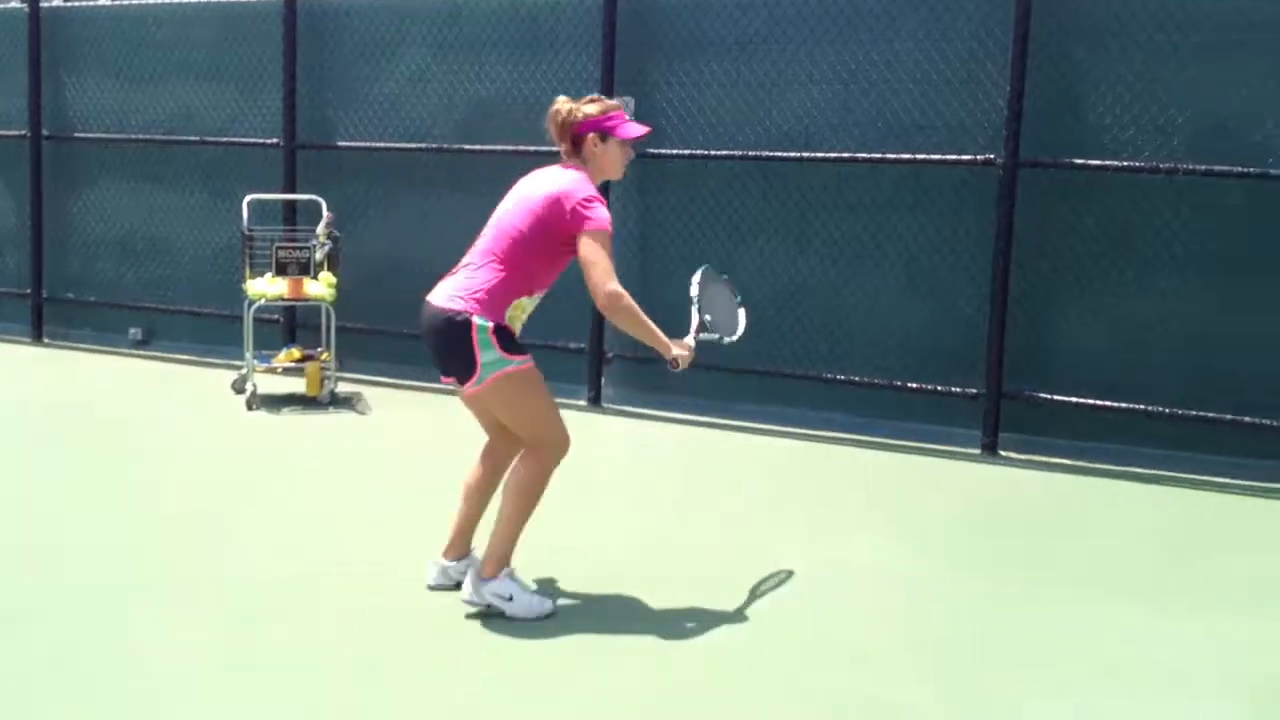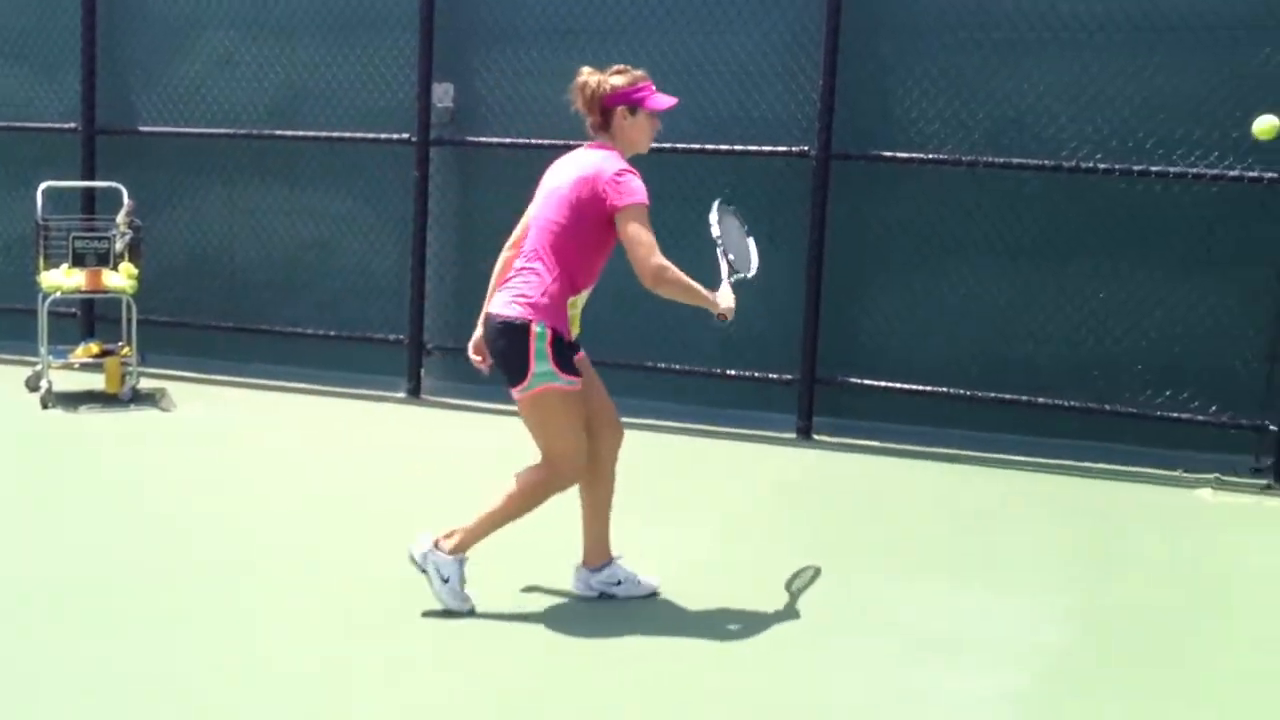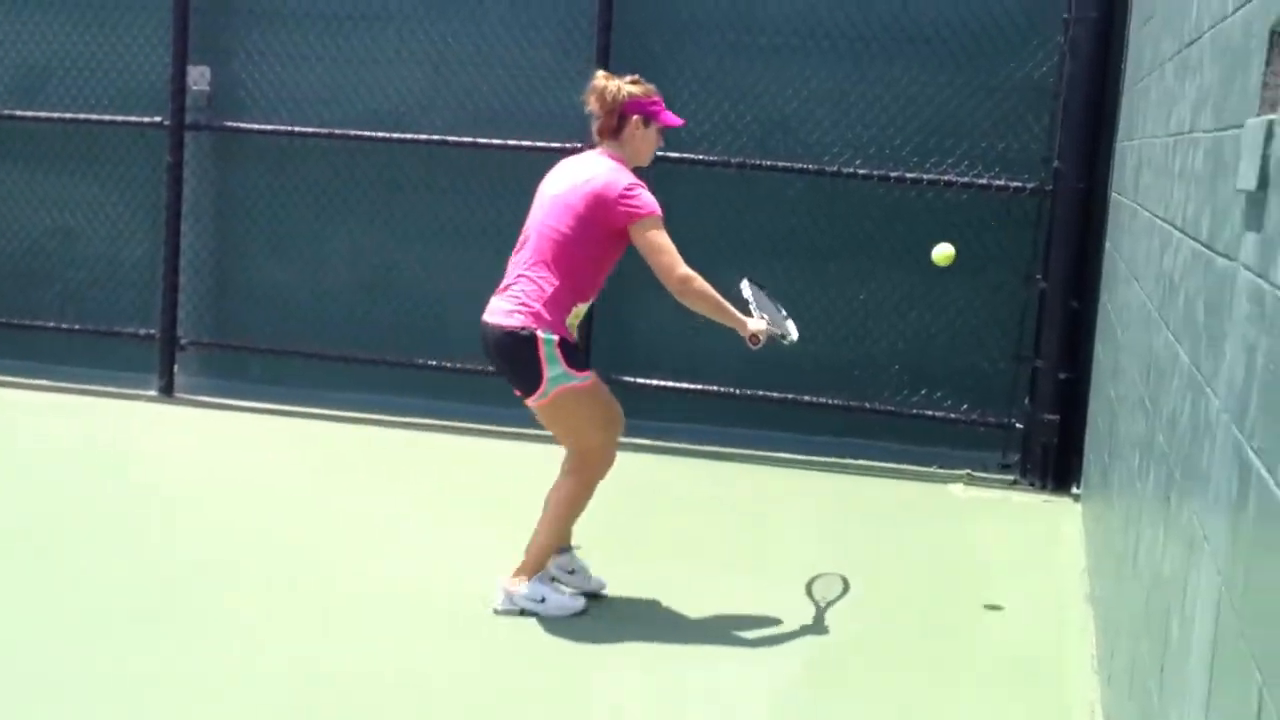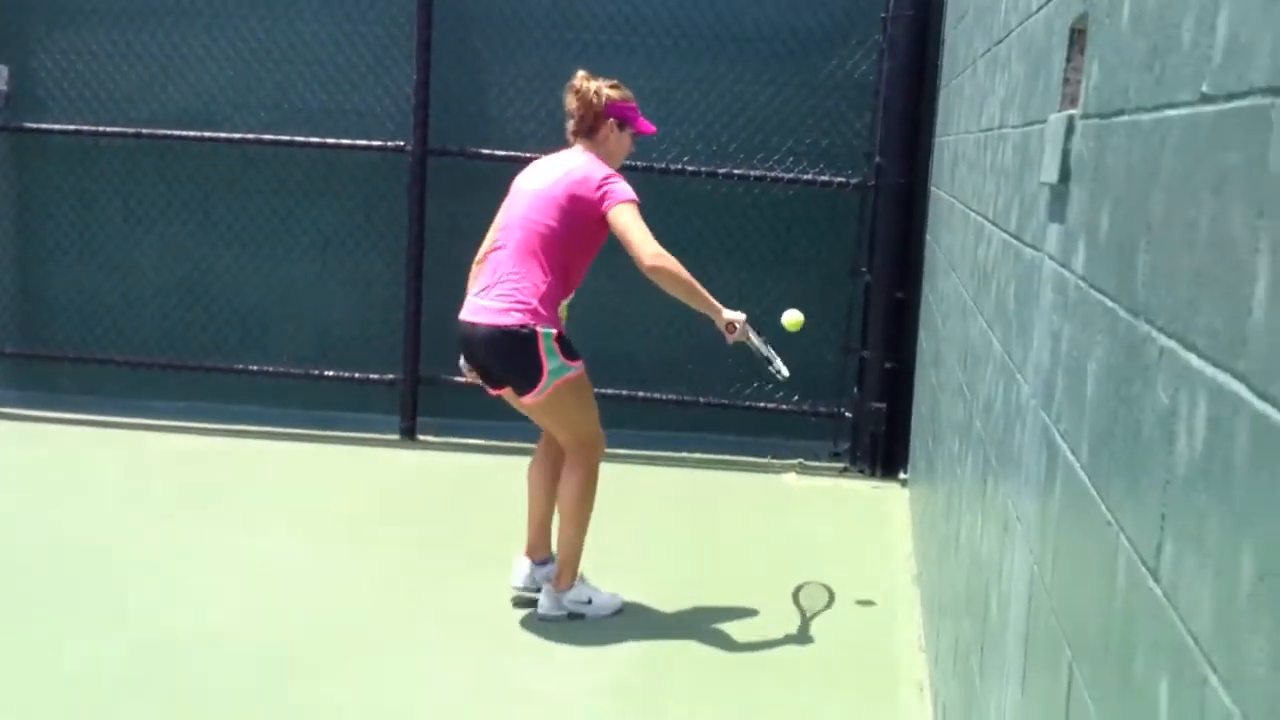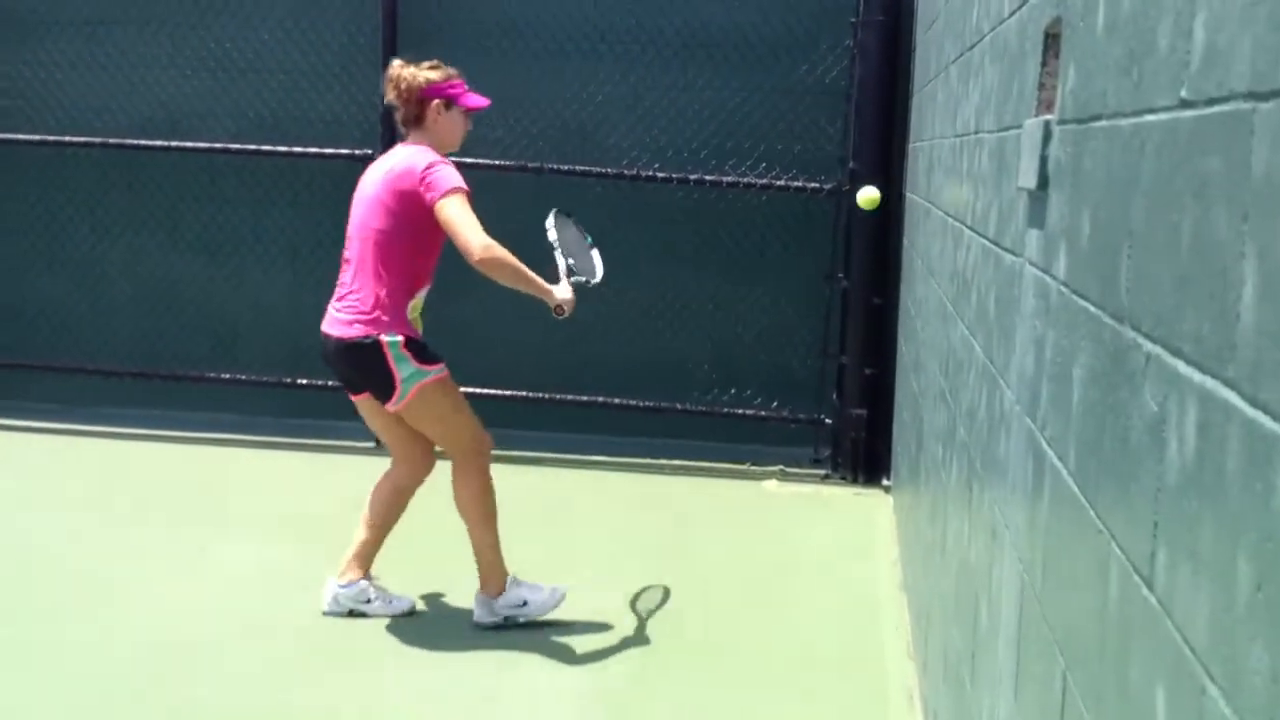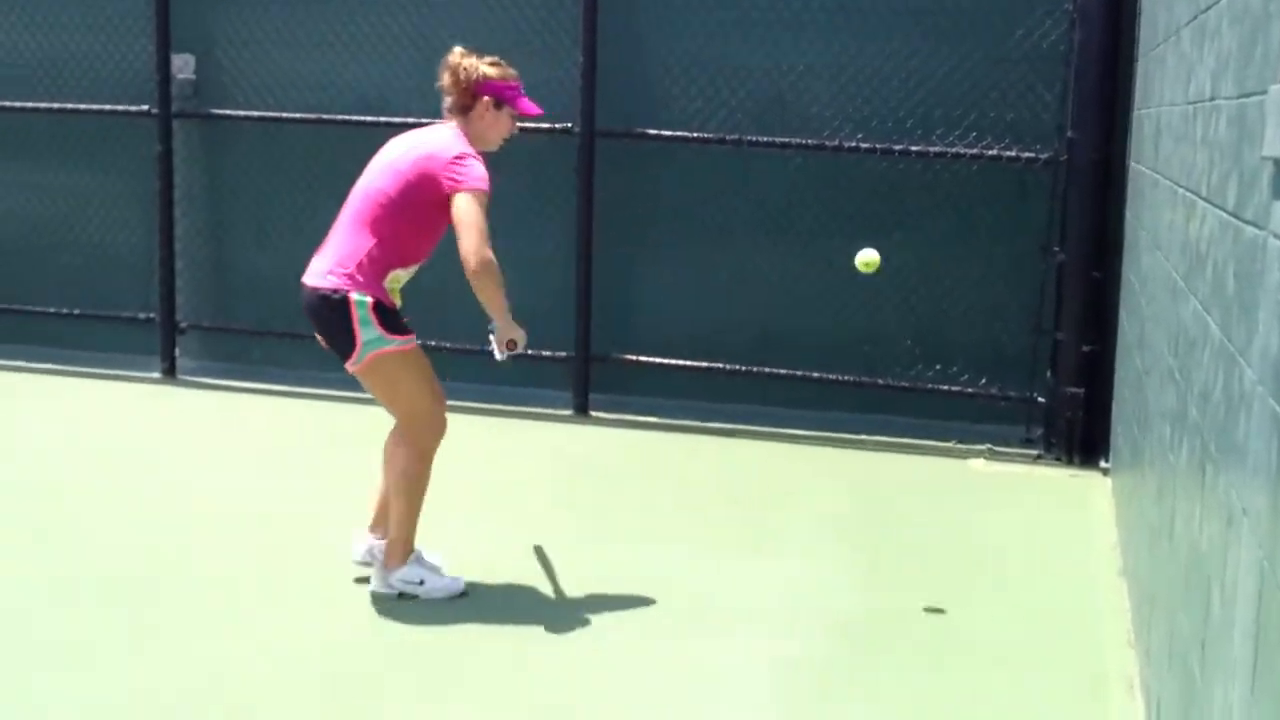
dt=0.7s
person 1, frame 1
left shoulder: (545, 179)
right shoulder: (584, 199)
right elbow: (610, 297)
right wrist: (669, 346)
left hip: (449, 314)
right hip: (470, 326)
left knee: (510, 440)
right knee: (549, 441)
left ankle: (454, 559)
right ankle: (490, 573)
person 1, frame 2
left shoulder: (569, 164)
right shoulder: (617, 175)
left elbow: (513, 248)
right elbow: (653, 272)
left wrist: (485, 324)
right wrist: (714, 300)
left hip: (524, 324)
right hip: (533, 332)
left knee: (605, 432)
right knee: (568, 465)
left ankle: (596, 567)
right ankle: (447, 548)
person 1, frame 3
left shoulder: (568, 169)
right shoulder: (624, 188)
right elbow: (680, 280)
right wrist: (742, 322)
left hip: (505, 328)
right hip: (535, 339)
left knee: (606, 426)
right knee: (592, 456)
left ankle: (556, 551)
right ankle: (523, 581)
person 1, frame 4
left shoulder: (536, 171)
right shoulder: (602, 181)
left elbow: (484, 255)
right elbow: (654, 262)
right wrist: (719, 313)
left hip: (477, 325)
right hip: (524, 333)
left knee: (559, 435)
right knee: (585, 447)
left ankle: (536, 560)
right ankle: (564, 587)
person 1, frame 5
left shoulder: (386, 166)
right shoulder: (431, 169)
right elbow: (482, 253)
right wrist: (549, 290)
left hip: (347, 338)
right hip: (381, 342)
left knee: (414, 457)
right knee: (472, 449)
left ankle: (351, 580)
right ankle: (496, 590)
person 1, frame 6
left shoulder: (416, 142)
right shoulder: (462, 162)
right elbow: (478, 263)
right wrist: (505, 323)
left hip: (335, 291)
right hip: (352, 300)
left knee: (421, 413)
right knee: (426, 423)
left ankle: (382, 537)
right ankle: (399, 564)
